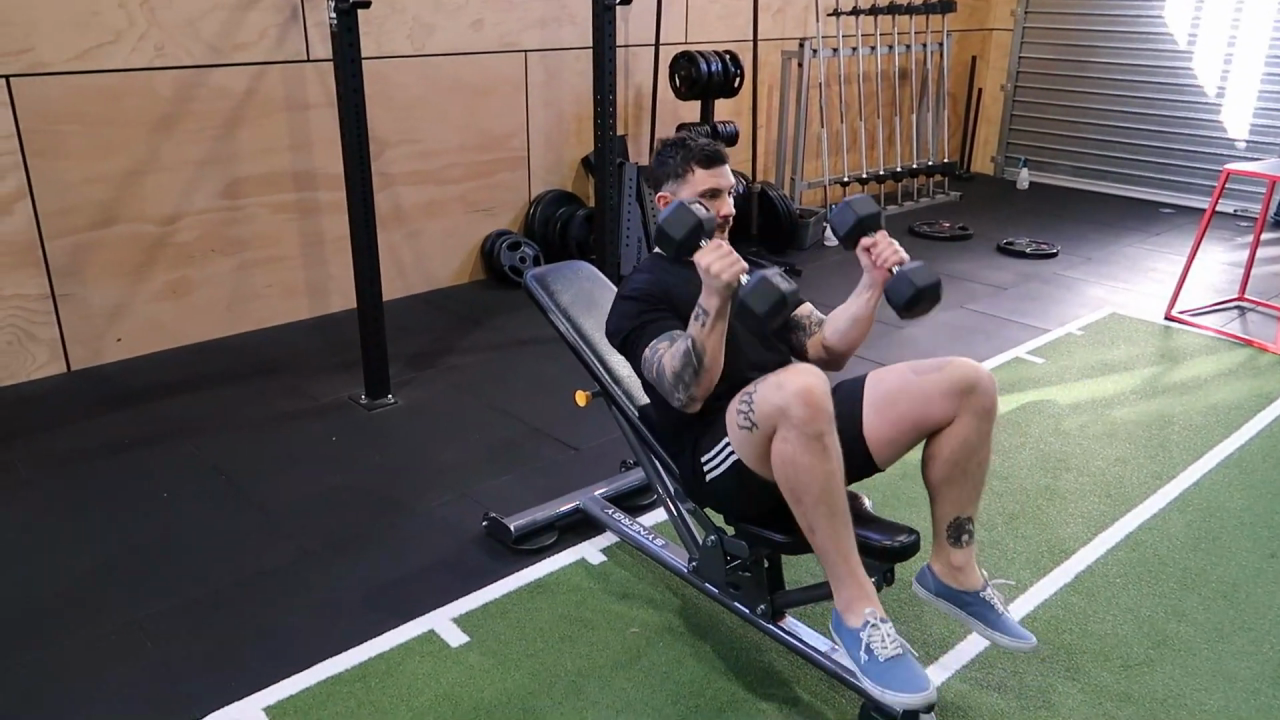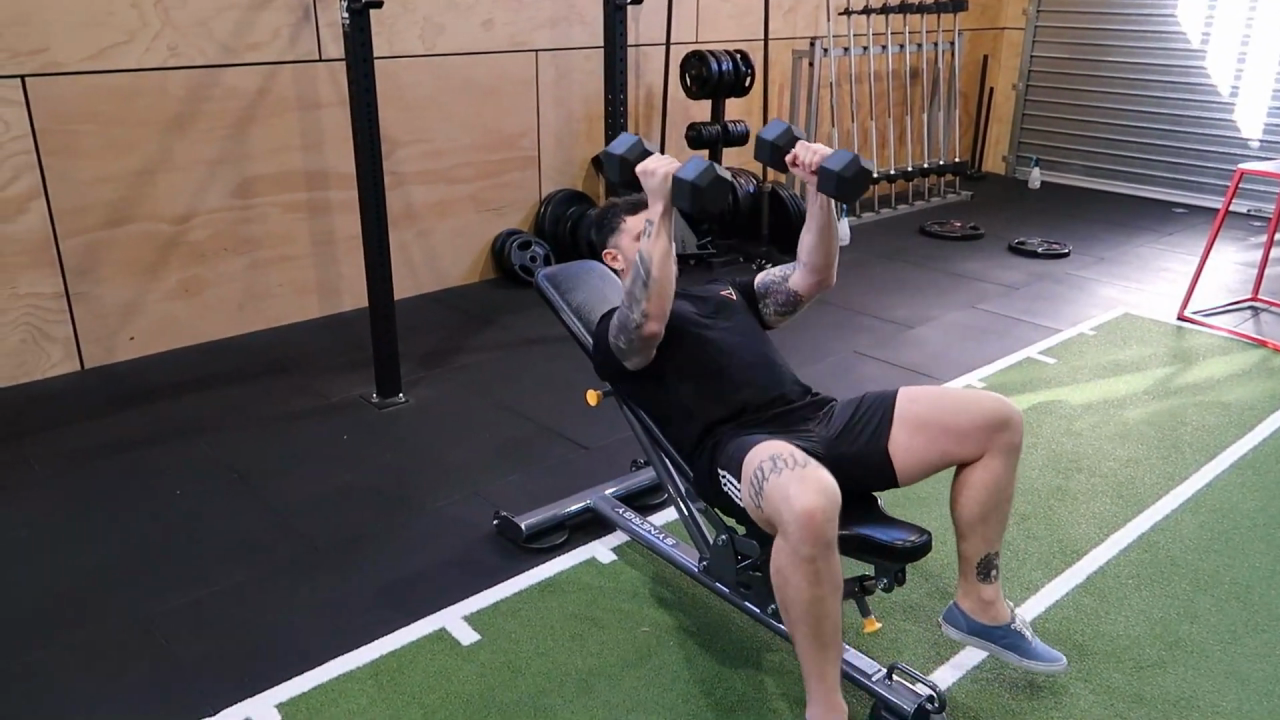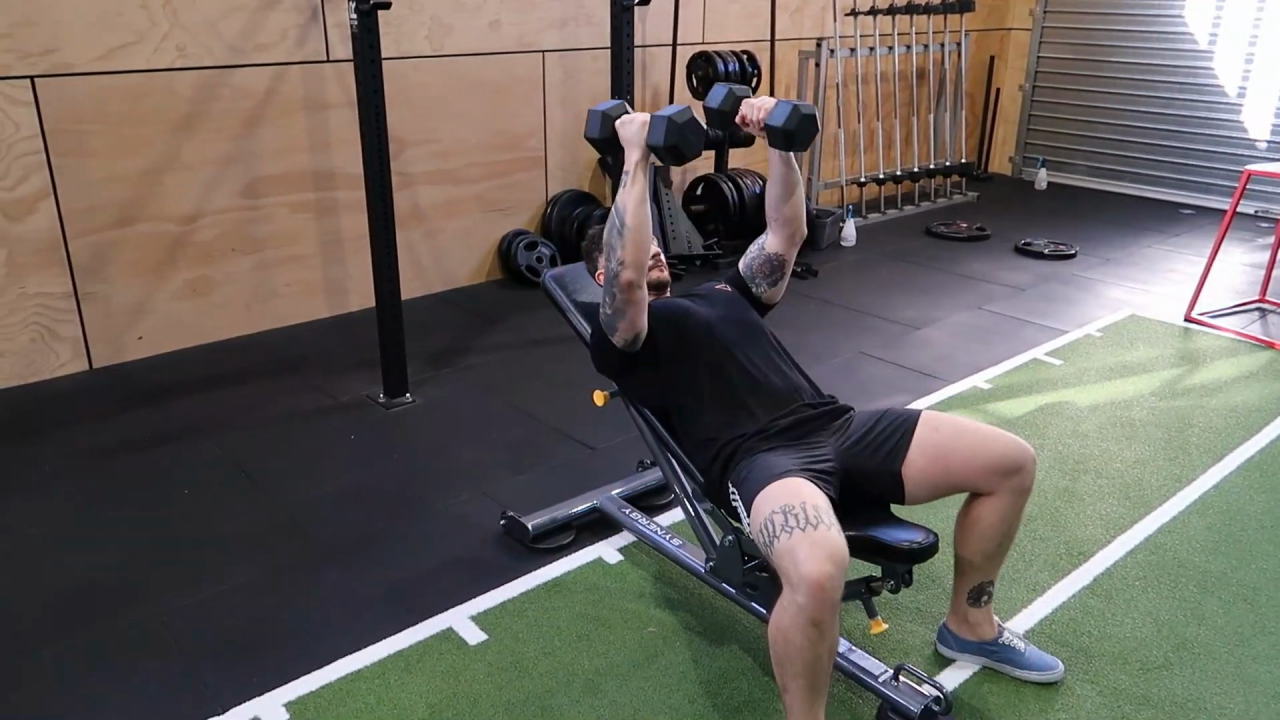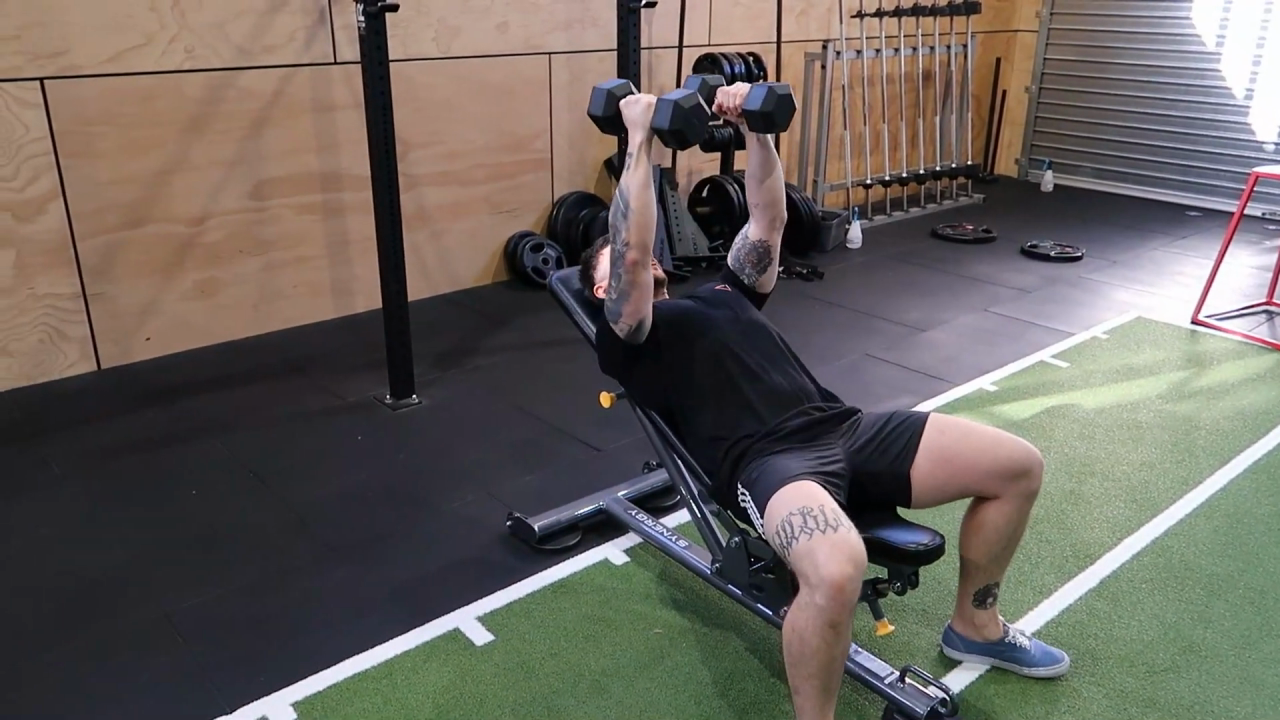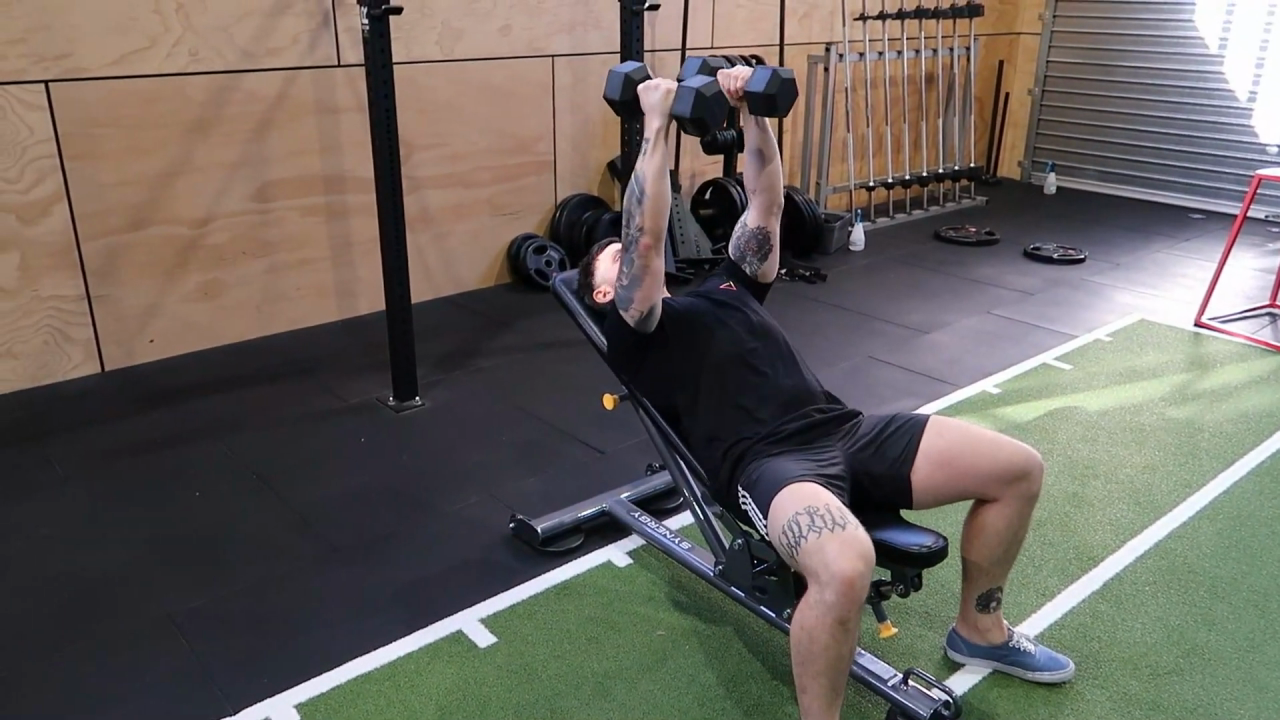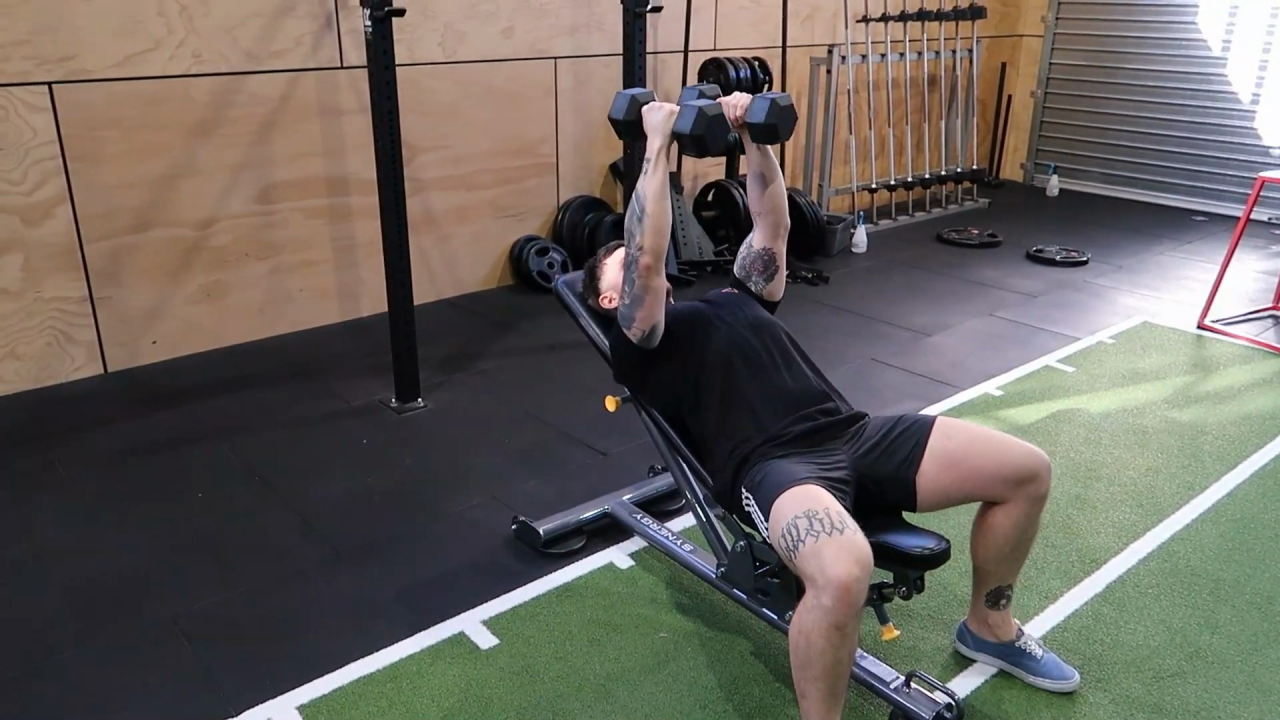
dt=0.3s
person 1, frame 1
left shoulder: (754, 270)
right shoulder: (643, 293)
left elbow: (826, 348)
right elbow: (687, 392)
left wrist: (871, 283)
right wrist: (712, 297)
left hip: (808, 421)
right hip: (724, 457)
left knee: (968, 384)
right knee: (799, 393)
left ankle: (954, 571)
right ankle: (857, 611)
person 1, frame 2
left shoulder: (721, 291)
right shoulder: (617, 336)
left elbow: (812, 279)
right elbow: (650, 321)
left wrist: (818, 189)
right wrist: (660, 204)
left hip: (821, 420)
right hip: (744, 451)
left knee: (995, 419)
right knee: (811, 507)
left ankle: (979, 607)
person 1, frame 3
left shoulder: (722, 290)
right shoulder: (619, 335)
left elbow: (788, 233)
right elbow: (626, 275)
left wrist: (779, 142)
right wrist: (636, 162)
left hip: (835, 428)
right hip: (758, 459)
left knee: (1011, 462)
right knee: (819, 572)
left ankle: (970, 625)
person 1, frame 4
left shoulder: (725, 291)
right shoulder: (627, 337)
left elbow: (769, 217)
right elbow: (633, 252)
left wrist: (752, 127)
right wrist: (640, 139)
left hip: (841, 430)
right hip: (764, 461)
left knee: (1018, 466)
right knee: (835, 571)
left ankle: (975, 626)
person 1, frame 5
left shoulder: (725, 289)
right shoulder: (635, 334)
left elbow: (766, 202)
right elbow: (646, 235)
left wrist: (751, 109)
right wrist: (657, 123)
left hip: (843, 432)
right hip: (765, 463)
left knee: (1018, 470)
right knee: (846, 568)
left ankle: (979, 630)
person 1, frame 6
left shoulder: (733, 296)
right shoulder: (639, 342)
left elbow: (773, 225)
right elbow: (646, 260)
left wrist: (752, 135)
right wrist: (658, 145)
left hip: (850, 434)
right hip: (772, 464)
left knee: (1027, 470)
right knee: (841, 574)
left ankle: (989, 628)
